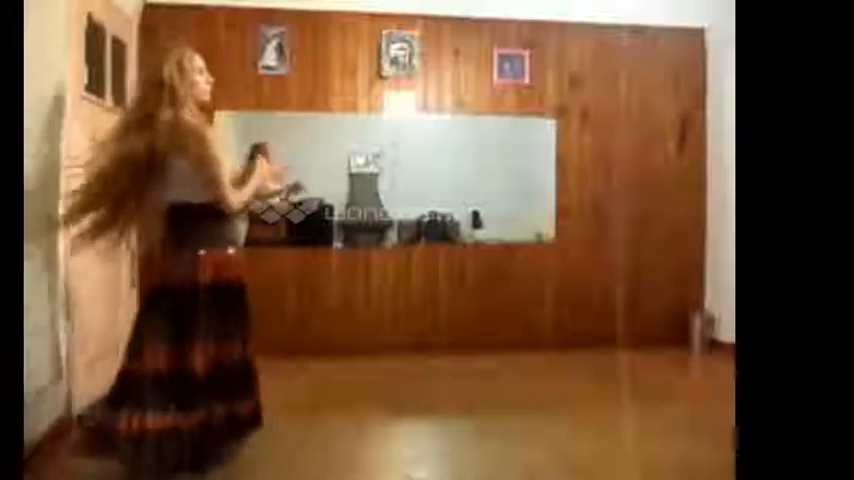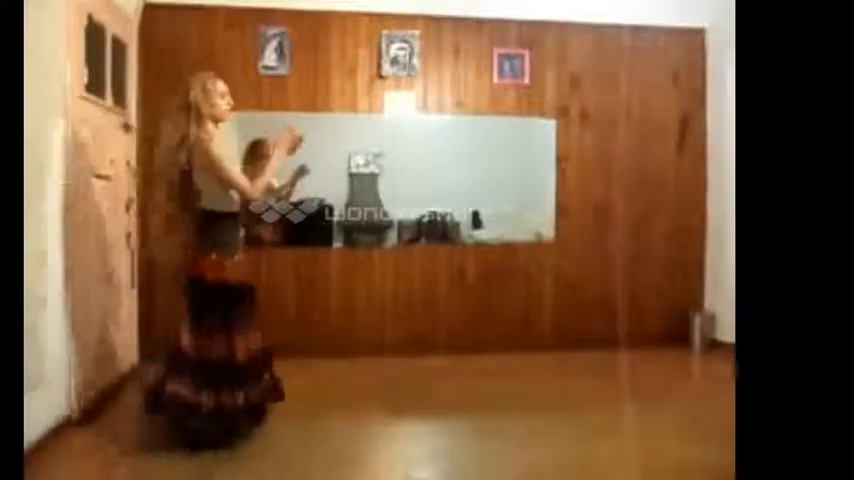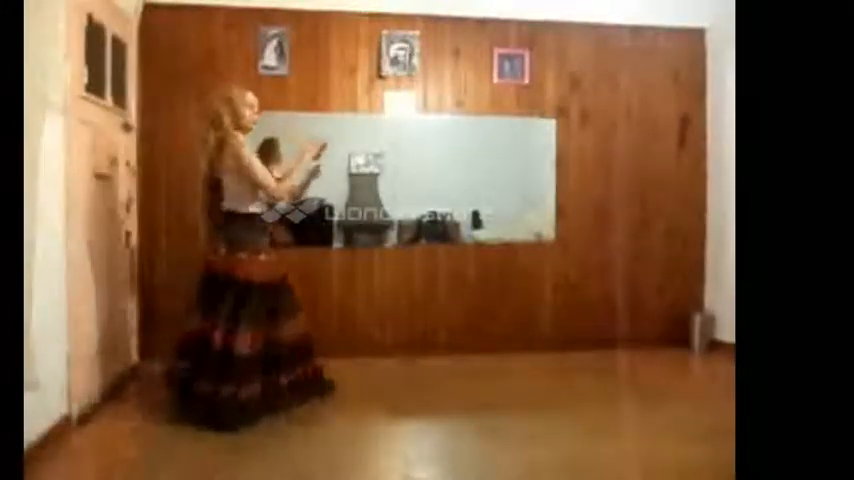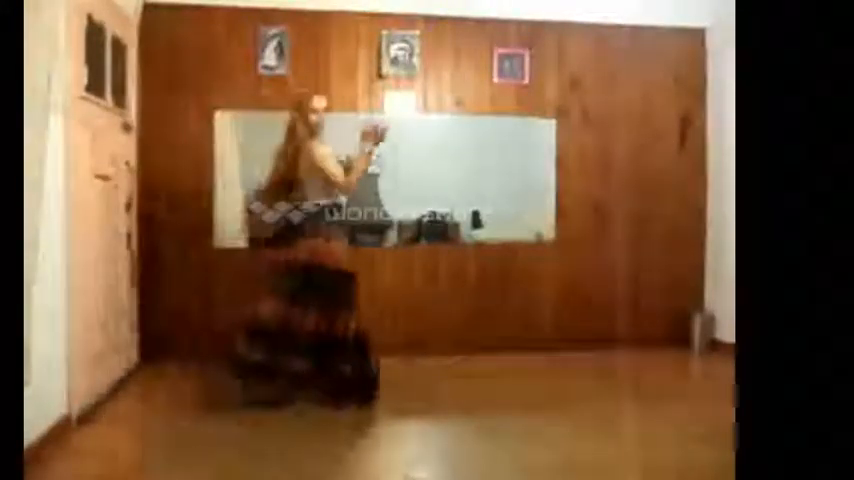
dt=0.5s
person 1, frame 1
left shoulder: (165, 128)
right shoulder: (193, 127)
right elbow: (229, 201)
right wrist: (260, 176)
left hip: (181, 244)
right hip: (211, 245)
left knee: (177, 342)
right knee: (210, 344)
left ankle: (167, 441)
right ankle: (197, 440)
person 1, frame 2
left shoulder: (203, 141)
right shoulder: (204, 143)
left elbow: (237, 188)
right elbow: (250, 192)
left wrist: (275, 155)
right wrist: (276, 154)
left hip: (216, 242)
right hip: (219, 246)
left knee: (223, 332)
right knee: (219, 333)
left ankle: (214, 414)
right ankle: (211, 420)
person 1, frame 3
left shoulder: (230, 146)
right shoulder: (236, 145)
left elbow: (269, 190)
right elbow: (278, 193)
left wrist: (307, 166)
right wrist: (304, 160)
left hip: (239, 238)
right hip: (246, 241)
left knee: (248, 322)
right knee: (240, 325)
right ankle: (224, 403)
person 1, frame 4
left shoulder: (312, 148)
right shoulder: (313, 149)
left elbow: (345, 175)
right elbow: (346, 184)
left wrist: (367, 147)
right wrist: (367, 148)
left hip: (315, 223)
right hip: (320, 227)
